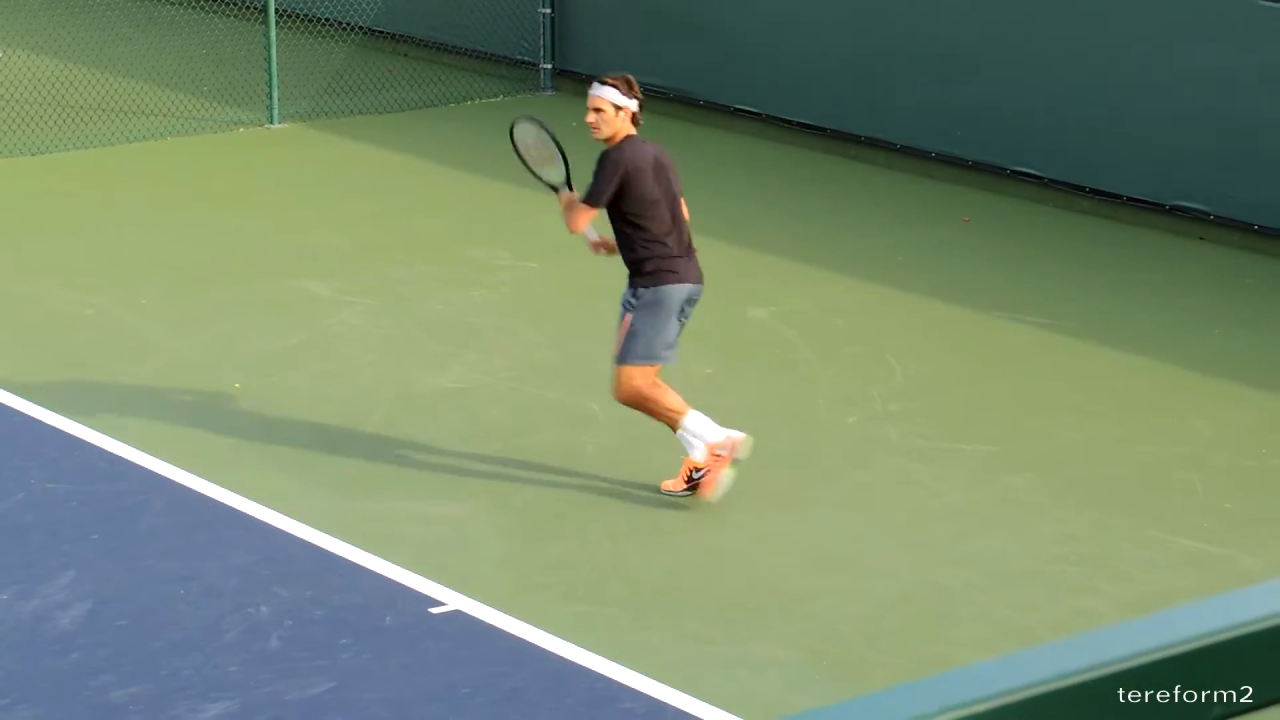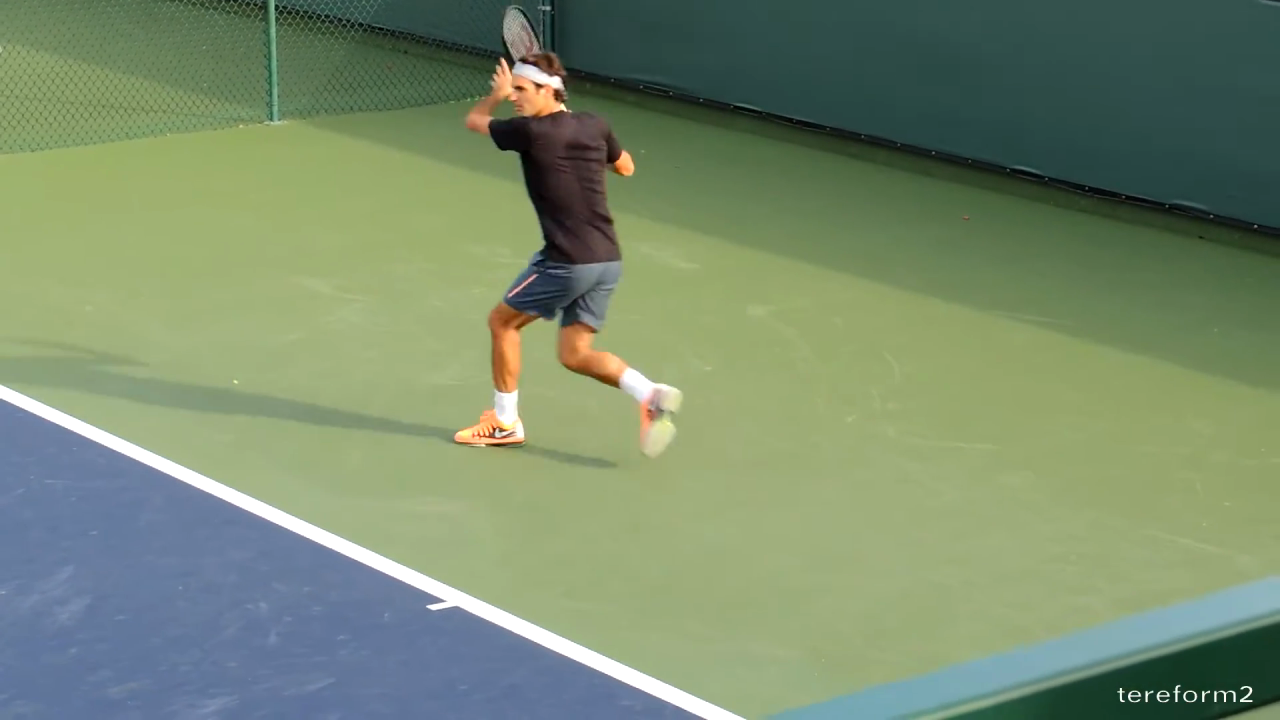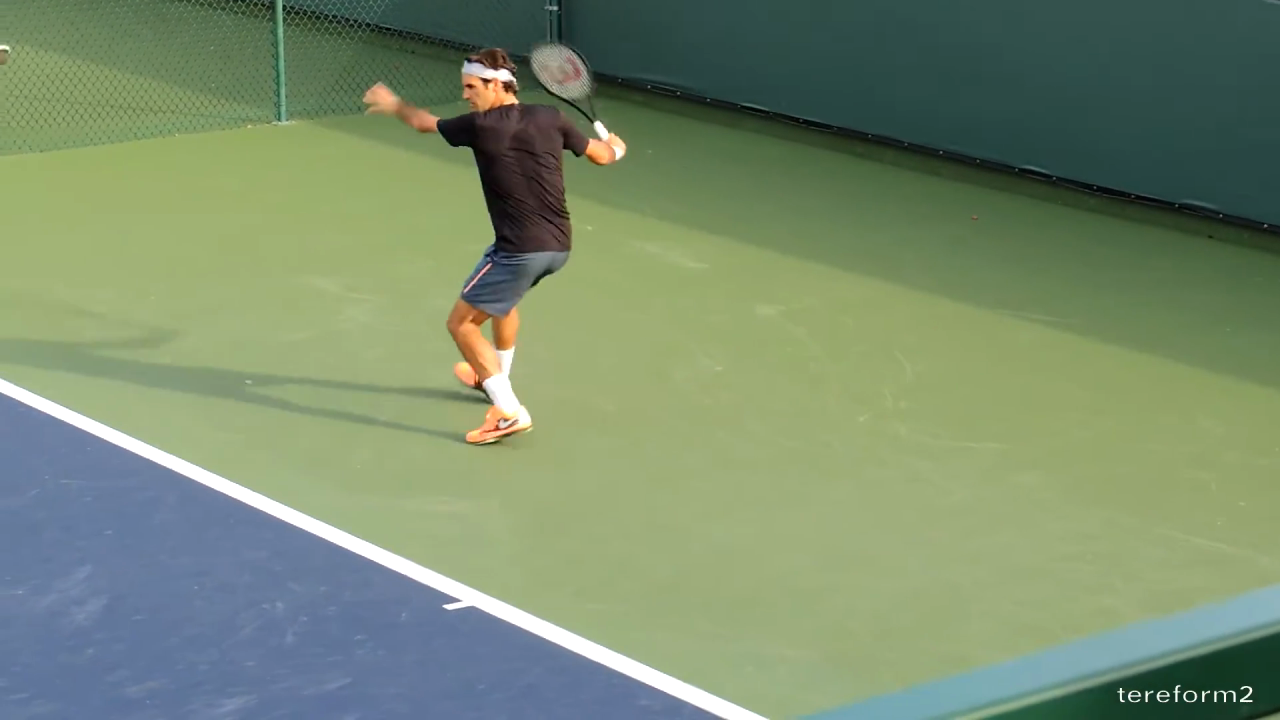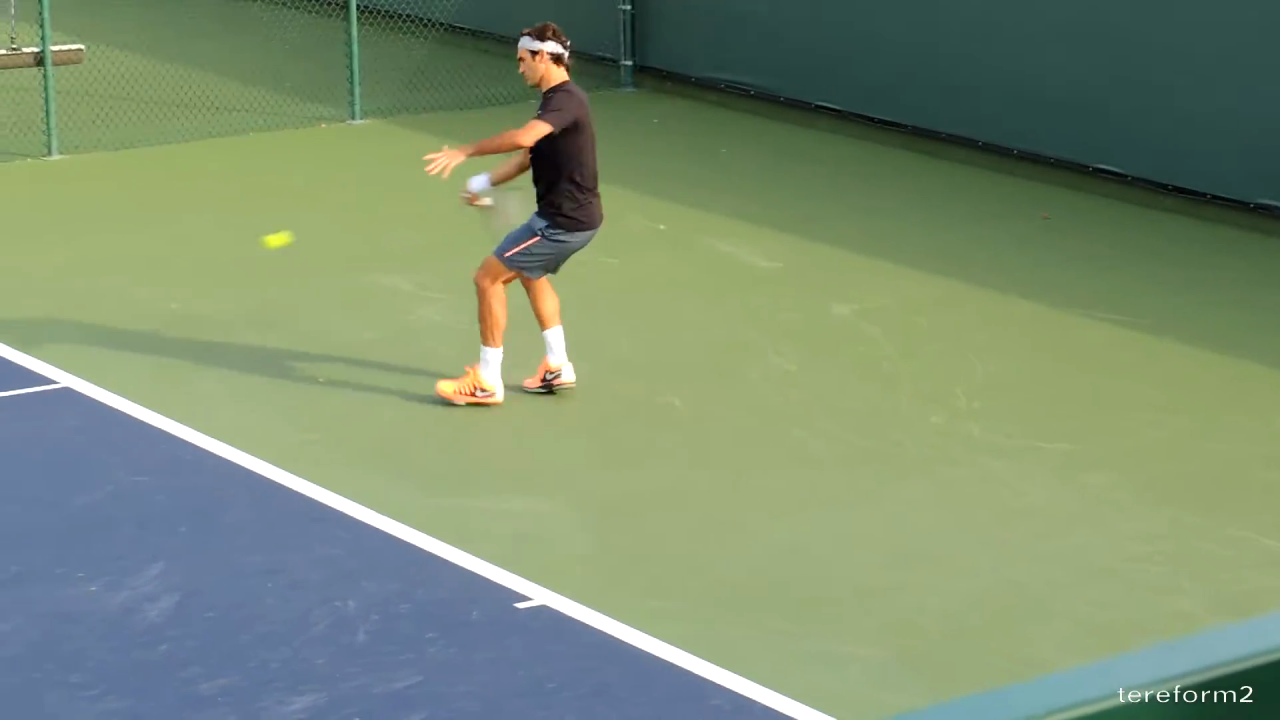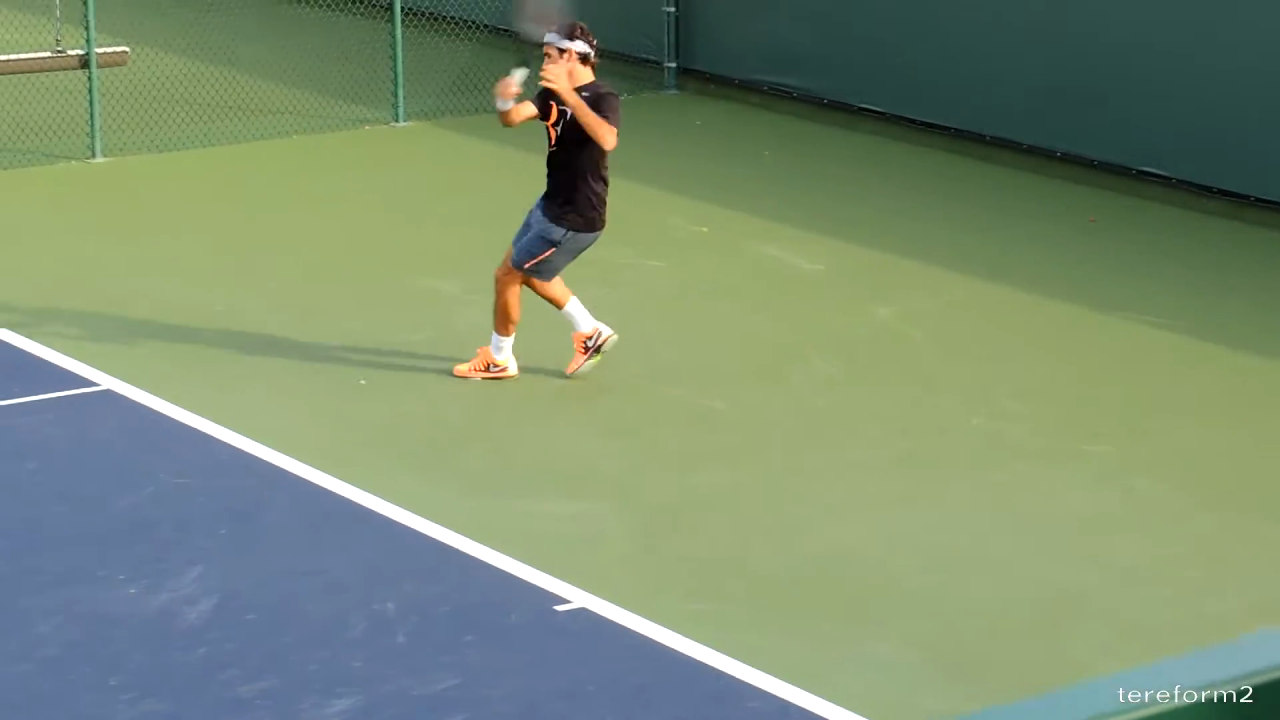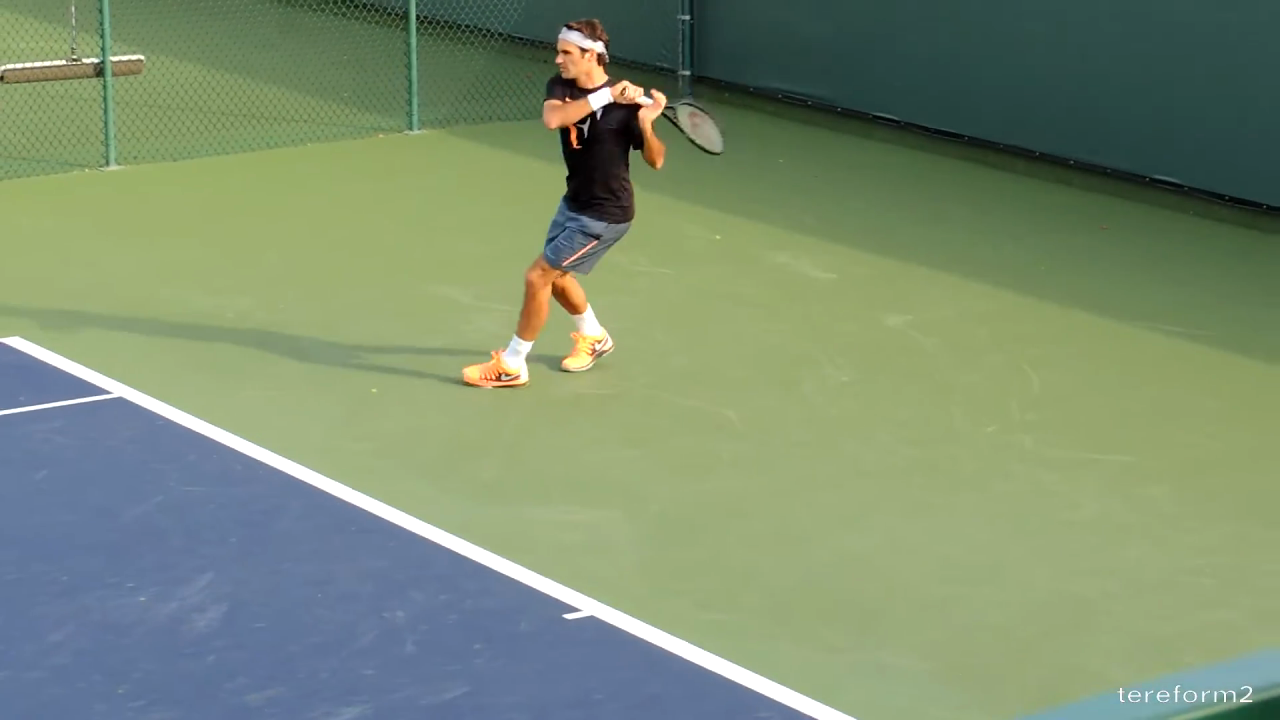
dt=0.2s
person 1, frame 1
left shoulder: (616, 159)
right shoulder: (656, 153)
left elbow: (578, 224)
left wrist: (567, 204)
left hip: (659, 284)
right hip: (686, 278)
left knee: (631, 388)
right knee: (641, 380)
left ankle: (718, 441)
right ankle: (702, 459)
person 1, frame 2
left shoulder: (529, 131)
right shoulder: (595, 125)
left elbow: (474, 120)
right elbow: (626, 167)
left wrist: (494, 92)
left hip: (567, 261)
right hip: (607, 258)
left knee: (501, 322)
right knee: (575, 354)
left ankle: (504, 422)
right ankle: (652, 397)
person 1, frame 3
left shoulder: (479, 126)
right shoulder: (550, 117)
left elbow: (422, 122)
right elbow: (602, 156)
left wrist: (393, 104)
right wrist: (615, 145)
left hip: (519, 249)
right hip: (559, 245)
left knee: (461, 323)
right knee: (499, 300)
left ankle: (509, 410)
right ankle: (495, 379)
person 1, frame 4
left shoulder: (563, 99)
right shoulder: (560, 99)
left elbow: (525, 137)
right elbow: (530, 156)
left wrist: (464, 152)
right wrist: (486, 181)
left hip: (563, 222)
right hip: (580, 218)
left knee: (487, 278)
right knee: (533, 275)
left ankle: (486, 382)
right ankle: (556, 367)
person 1, frame 5
left shoulder: (605, 99)
right shoulder: (552, 93)
left elbow: (607, 142)
right elbow: (512, 119)
left wrist: (568, 94)
right wrist: (504, 100)
left hip: (572, 219)
right hip: (552, 204)
left knee: (507, 277)
right knee: (528, 272)
left ankle: (499, 358)
right ankle: (590, 332)
person 1, frame 6
left shoulder: (629, 102)
right shoulder: (559, 85)
left elbow: (656, 161)
right elbow: (551, 120)
left wrist: (647, 122)
right wrist: (606, 94)
left hip: (604, 215)
right hip: (575, 202)
left knee: (537, 278)
right knee: (553, 275)
left ankle: (511, 365)
right ankle: (594, 337)
